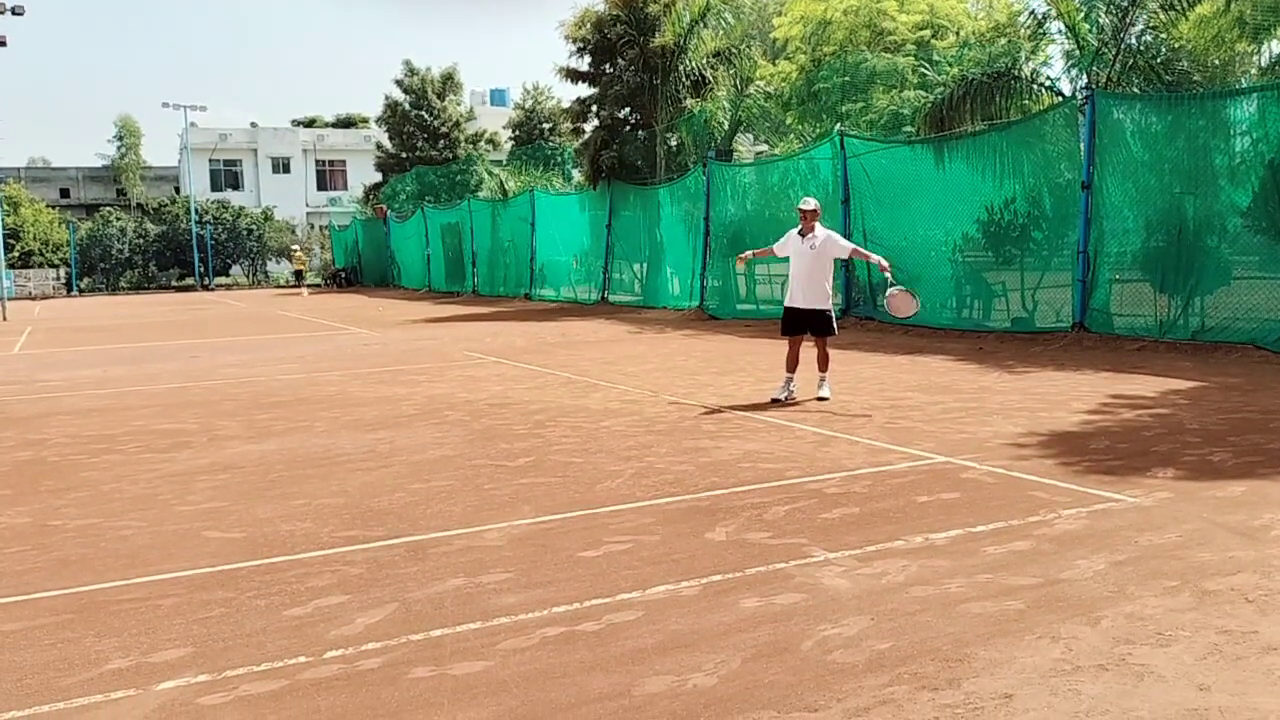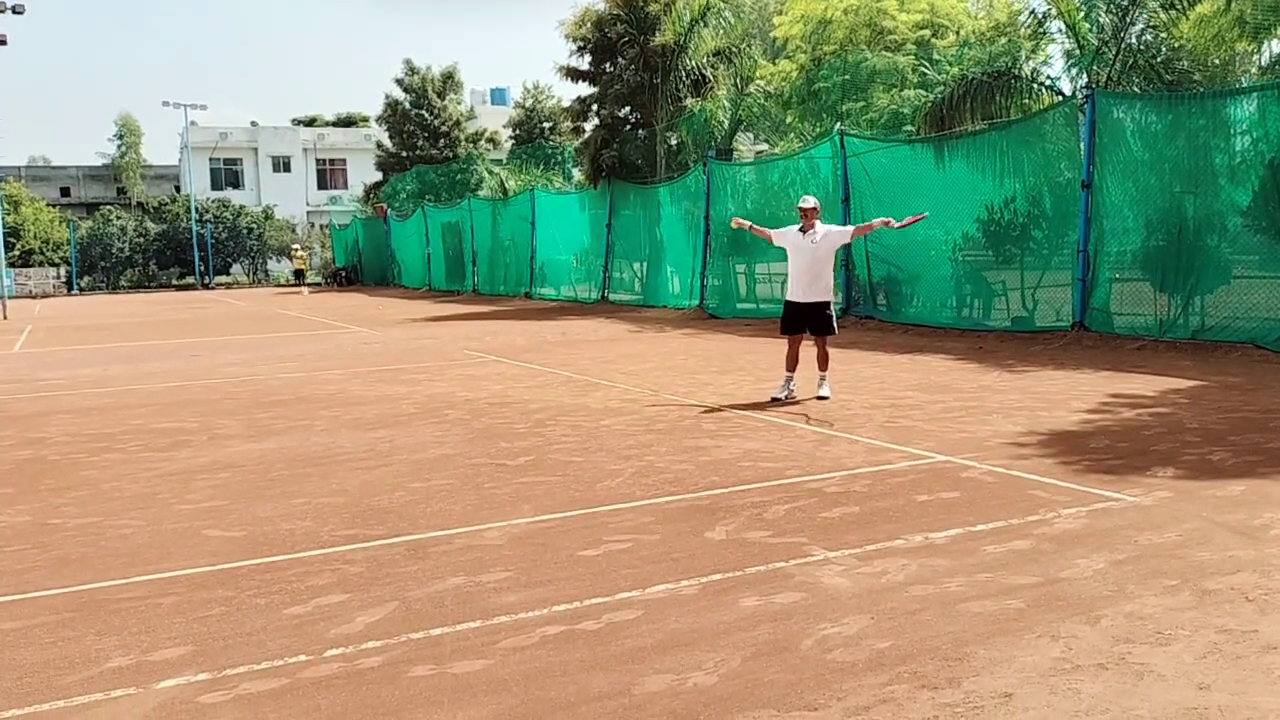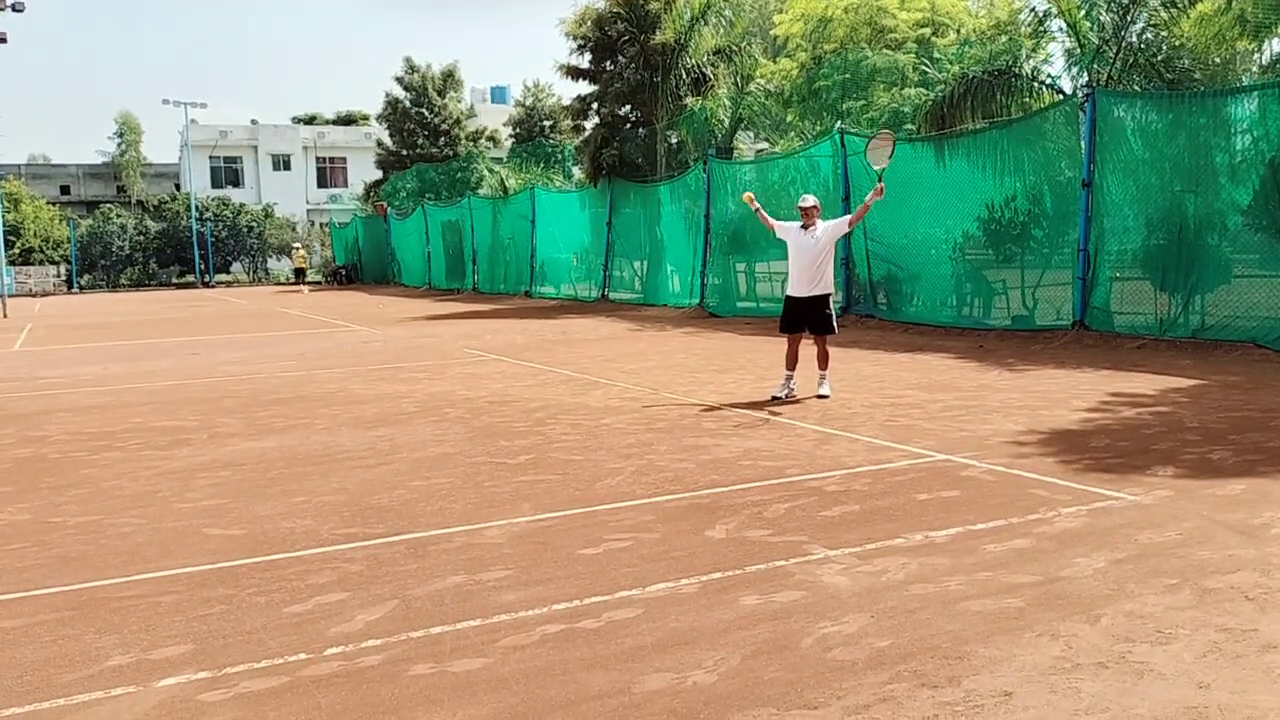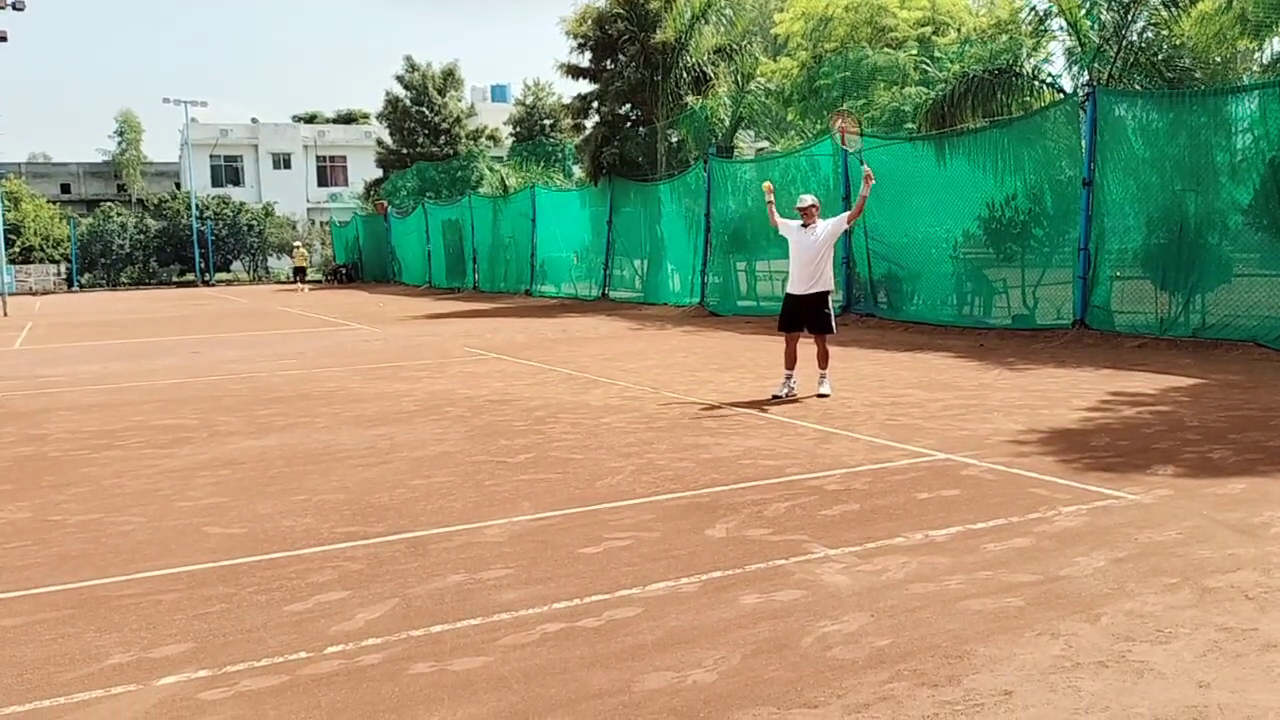
dt=0.2s
person 1, frame 1
left shoulder: (828, 238)
right shoulder: (792, 236)
left elbow: (852, 250)
right elbow: (774, 250)
left wrist: (875, 259)
right wrist: (752, 254)
left hip: (819, 303)
right hip: (794, 302)
left knee: (821, 344)
right knee: (793, 344)
left ankle: (823, 384)
right ankle: (789, 386)
person 1, frame 2
left shoulder: (829, 233)
right shoulder: (791, 232)
left elbow: (856, 231)
right elbow: (768, 234)
left wrist: (878, 223)
right wrist: (748, 226)
left hip: (819, 299)
right hip: (794, 299)
left knee: (821, 343)
right knee: (793, 342)
left ankle: (823, 383)
right ankle: (788, 385)
person 1, frame 3
left shoulder: (829, 229)
right shoulder: (792, 229)
left elbow: (855, 217)
right elbow: (770, 223)
left wrist: (871, 197)
right wrist: (756, 206)
left hip: (819, 296)
right hip: (794, 295)
left knee: (821, 341)
right knee: (792, 341)
left ankle: (823, 382)
right ankle: (789, 384)
person 1, frame 4
left shoulder: (829, 227)
right shoulder: (793, 228)
left elbow: (856, 212)
right elbow: (774, 220)
left wrist: (866, 186)
right wrist: (769, 197)
left hip: (818, 294)
right hip: (794, 294)
left knee: (820, 341)
right knee: (790, 340)
left ankle: (824, 380)
right ankle: (789, 382)
